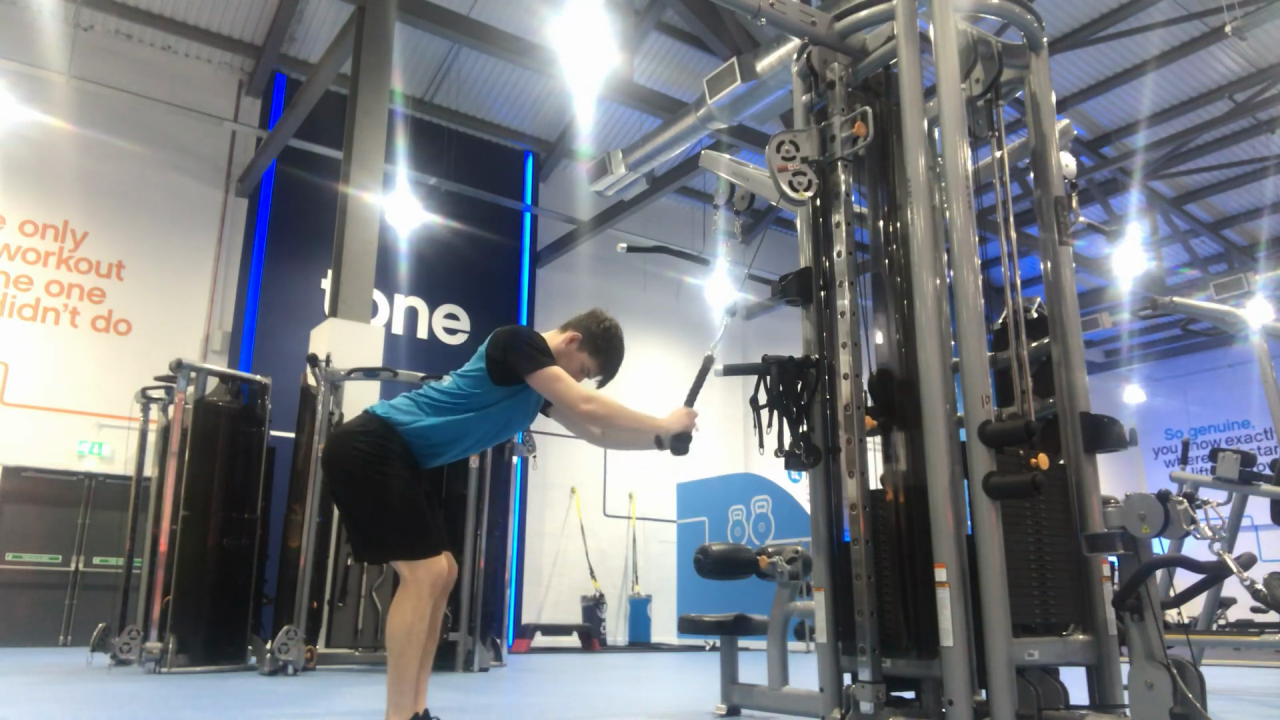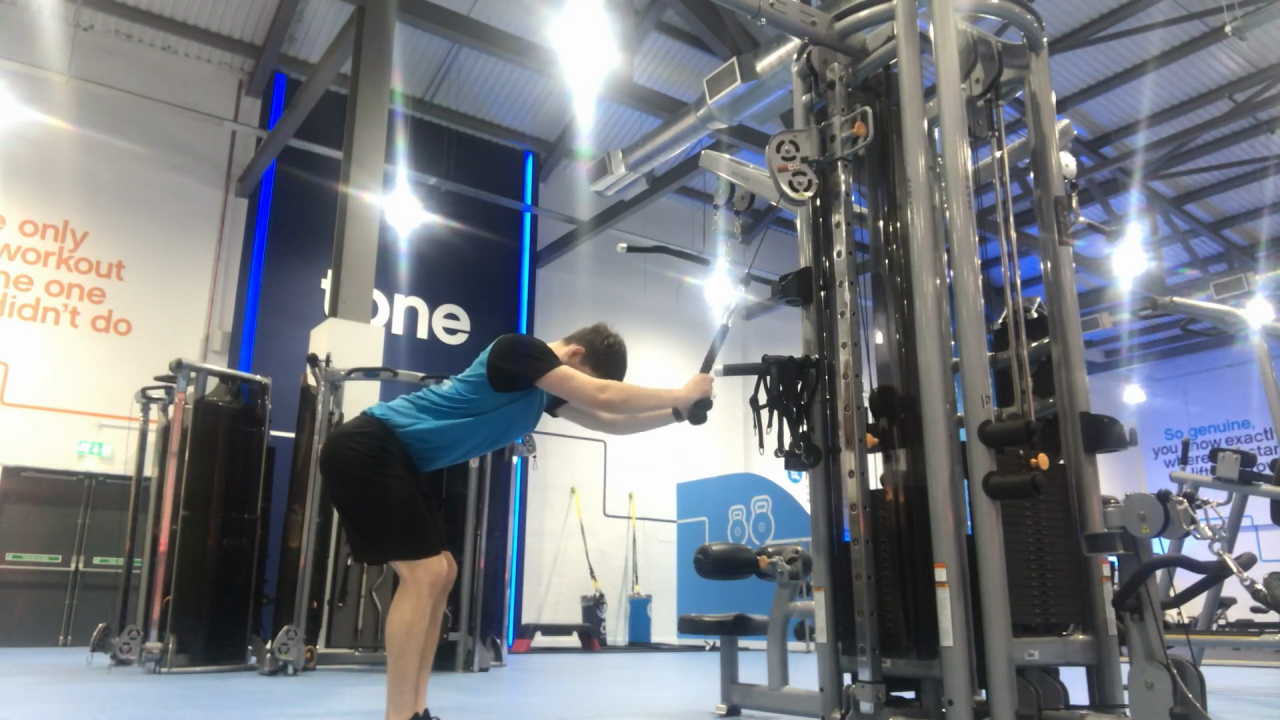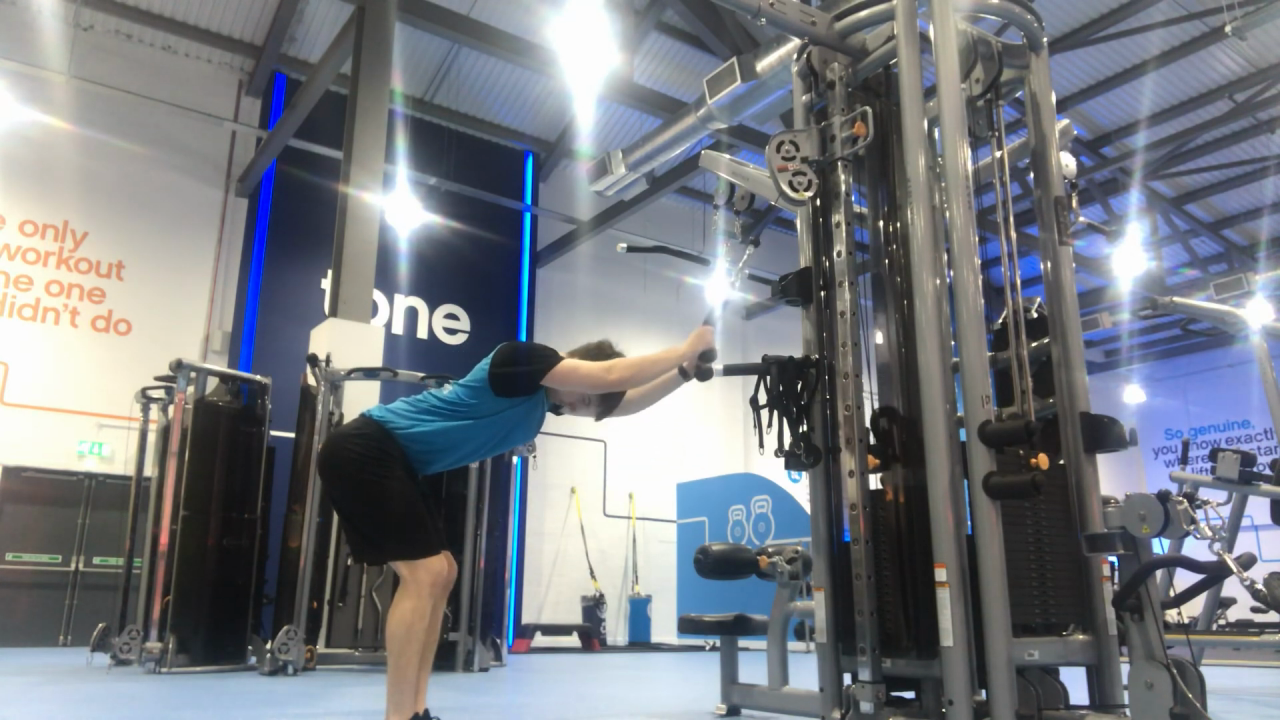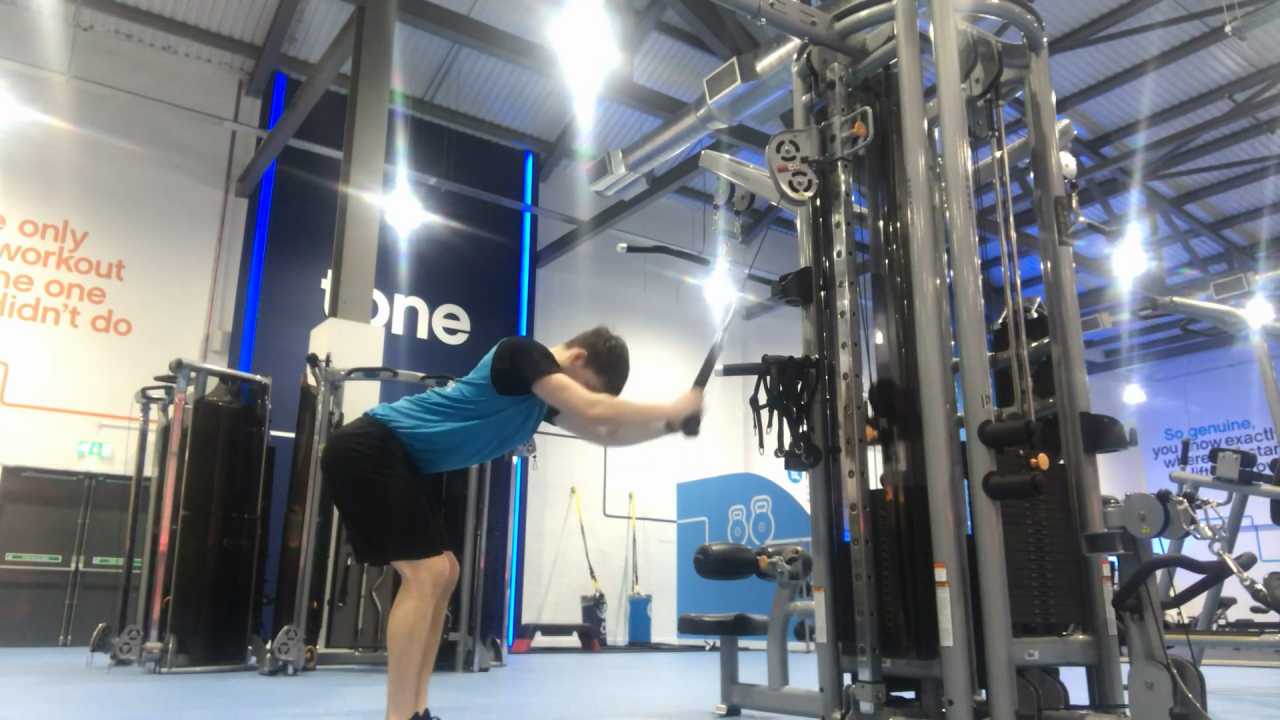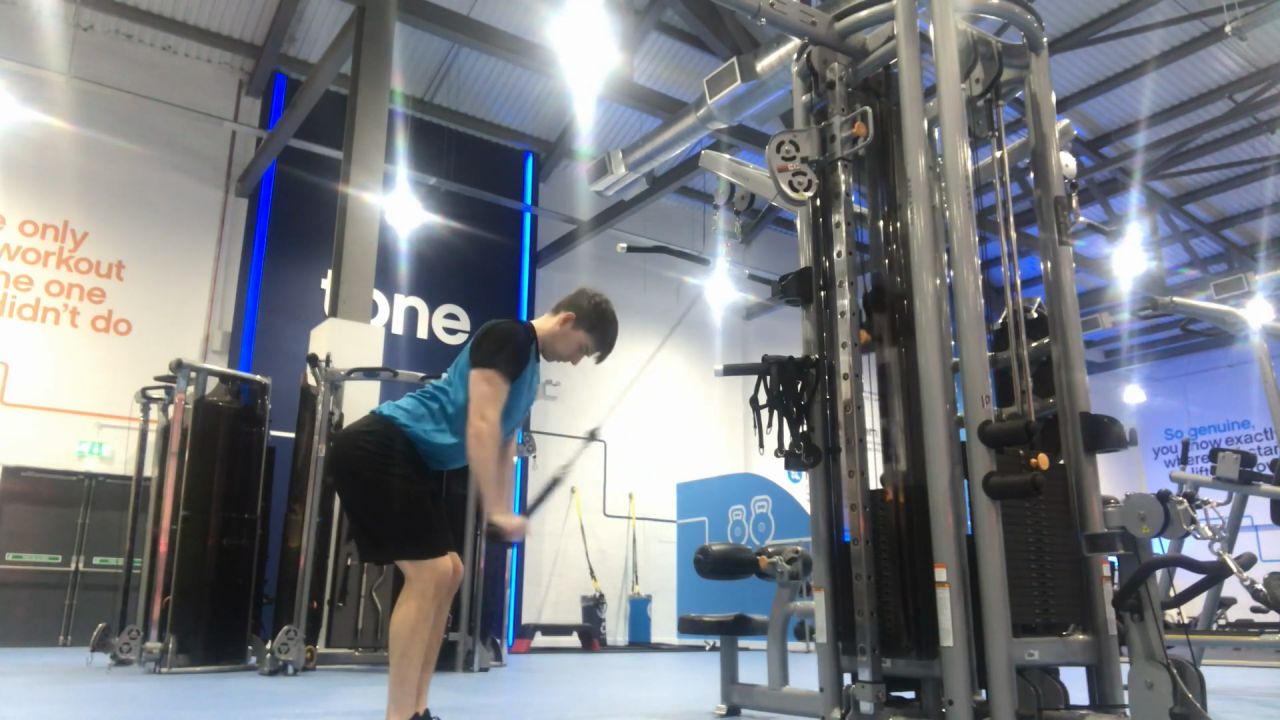
dt=0.5s
person 1, frame 1
left shoulder: (540, 379)
right shoulder: (518, 342)
left elbow: (594, 430)
right elbow: (586, 408)
left wrist: (659, 437)
right wrist: (664, 425)
left hip: (395, 456)
right hip: (369, 449)
left knee: (441, 573)
right knee: (424, 573)
person 1, frame 2
left shoulder: (544, 388)
right shoulder: (520, 350)
left elbow: (609, 419)
right elbow: (605, 395)
left wrist: (679, 409)
right wrist: (682, 393)
left hip: (390, 457)
right hip: (367, 449)
left knee: (439, 573)
right knee: (423, 574)
person 1, frame 3
left shoulder: (544, 389)
right shoulder: (521, 359)
left elbow: (623, 401)
right elbow: (612, 377)
left wrist: (685, 371)
right wrist: (686, 349)
left hip: (387, 458)
right hip: (365, 450)
left knee: (439, 573)
right knee: (424, 574)
person 1, frame 4
left shoulder: (545, 394)
right shoulder: (523, 354)
left elbow: (603, 432)
right elbow: (593, 413)
left wrist: (669, 422)
right wrist: (672, 411)
left hip: (390, 458)
right hip: (367, 451)
left knee: (440, 575)
right knee: (426, 575)
person 1, frame 5
left shoulder: (531, 368)
right shoulder: (507, 336)
left elbow: (503, 443)
right elbow: (481, 424)
left wrist: (505, 510)
right wrist: (497, 510)
left hip: (410, 459)
right hip: (378, 449)
left knee: (446, 575)
right knee: (430, 573)
